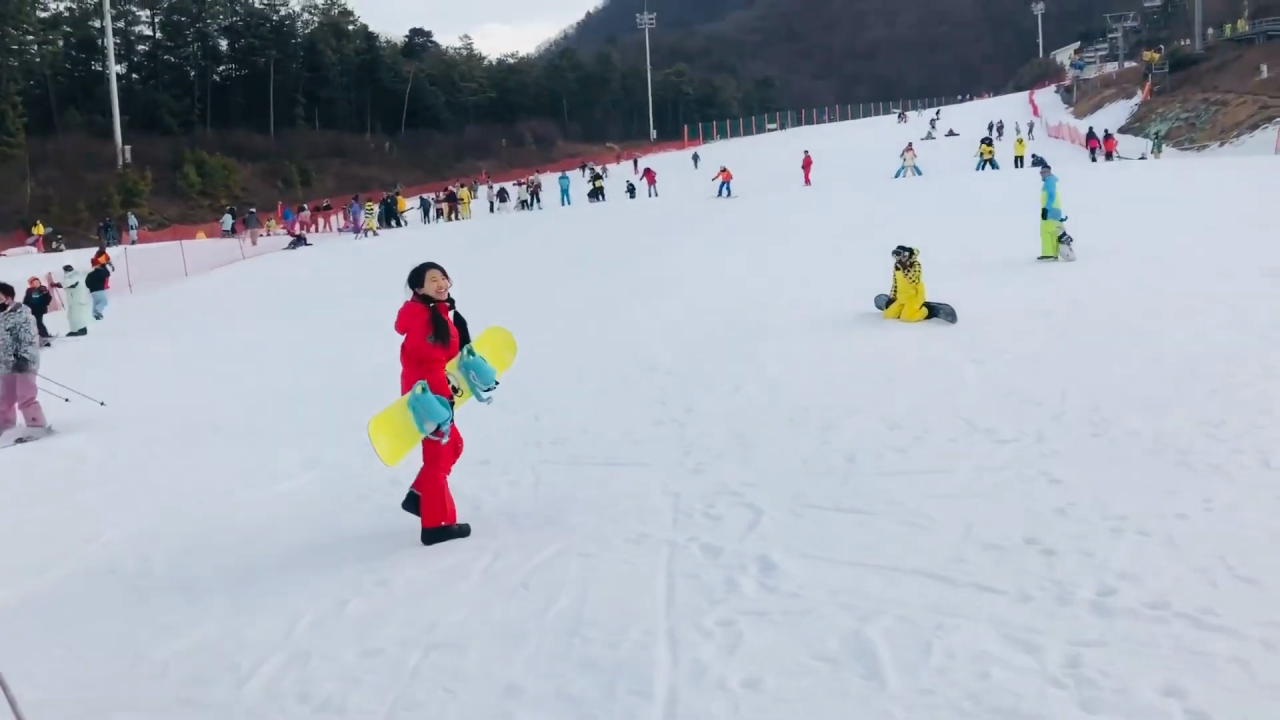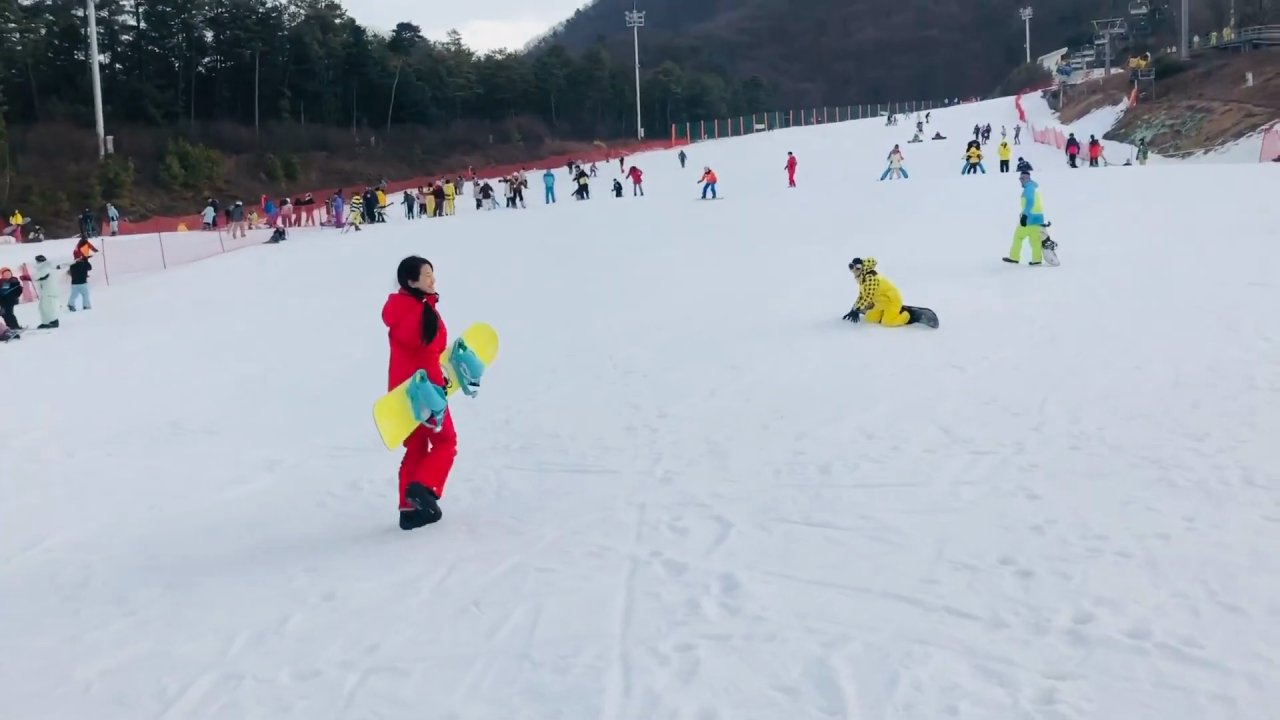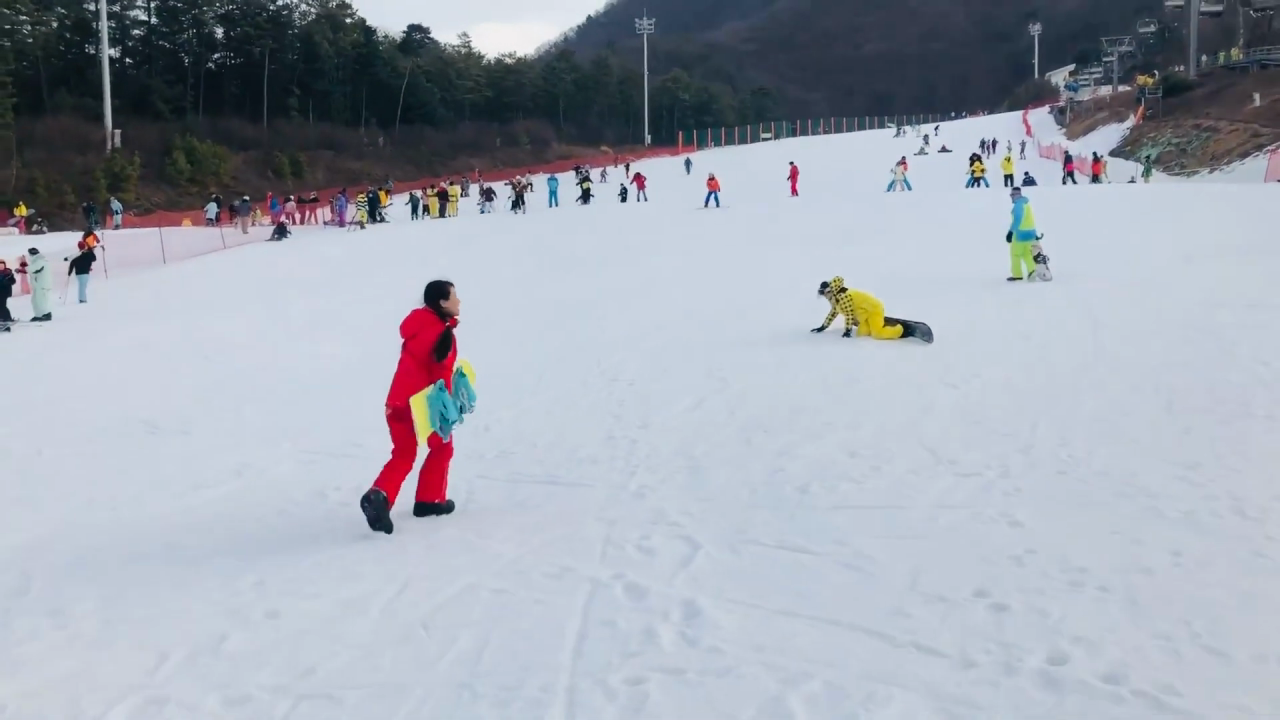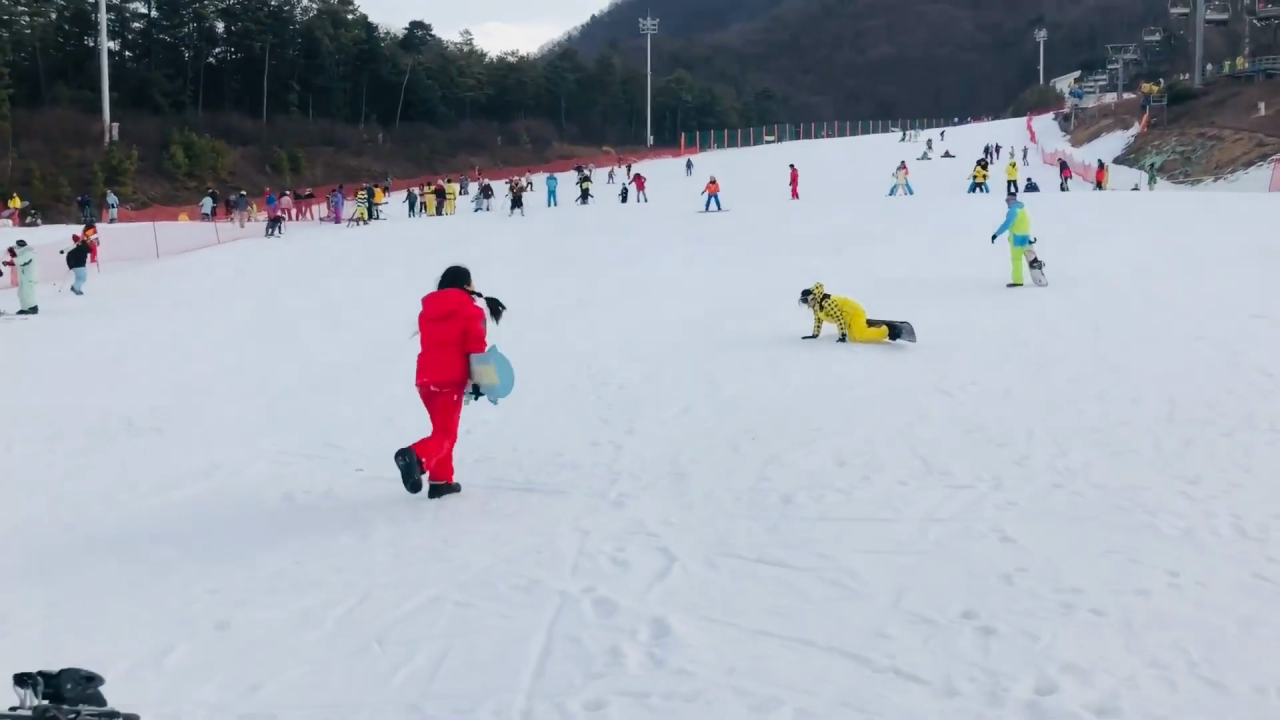
dt=0.4s
person 1, frame 1
left shoulder: (437, 313)
right shoulder: (428, 318)
left elbow: (445, 357)
right elbow: (431, 362)
right wrist: (444, 396)
left hip: (430, 394)
right hip: (431, 397)
left knee: (451, 445)
right knee: (439, 459)
left ankle: (419, 497)
right ankle: (437, 525)
person 1, frame 2
left shoulder: (403, 307)
right shoulder: (422, 311)
right elbow: (428, 354)
right wrist: (438, 386)
left hip: (401, 388)
left knee: (415, 449)
right knee: (446, 442)
left ankle: (411, 509)
right ankle: (422, 488)
person 1, frame 3
left shoulder: (419, 326)
right shoulder: (442, 332)
right elbow: (442, 371)
left hip: (396, 401)
left knee: (403, 456)
right knee: (442, 448)
left ankle: (378, 497)
right ankle: (429, 500)
person 1, frame 4
left shoulder: (428, 308)
right shoulder: (472, 311)
left elbow: (429, 341)
right elbow: (476, 347)
left hip: (425, 378)
right hip: (449, 380)
left knee: (446, 428)
right knee: (445, 434)
left ankle: (441, 481)
right ankle: (413, 457)
